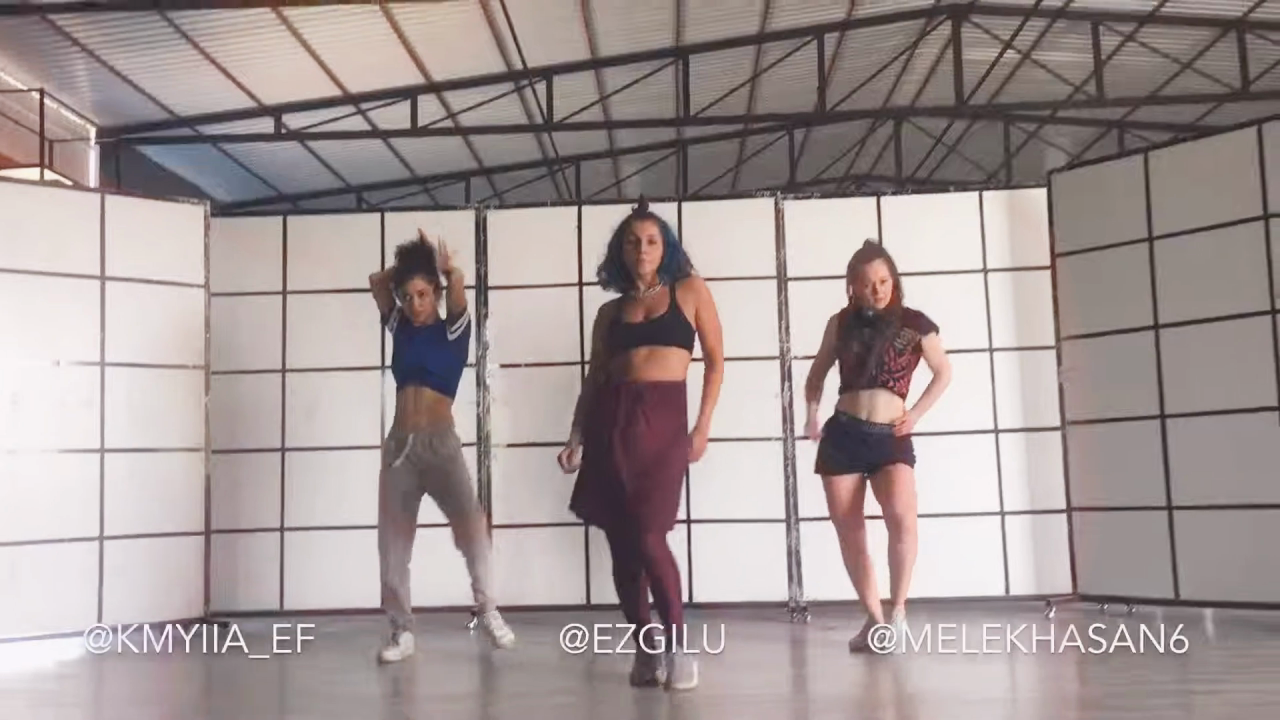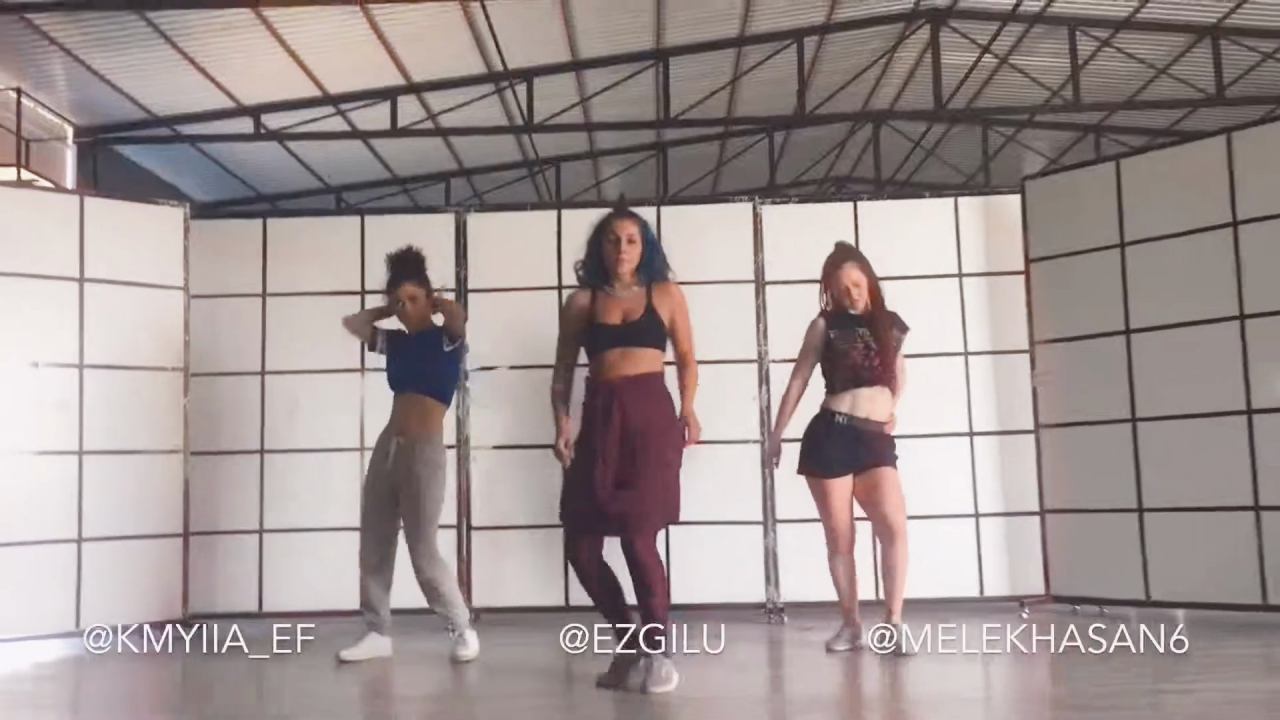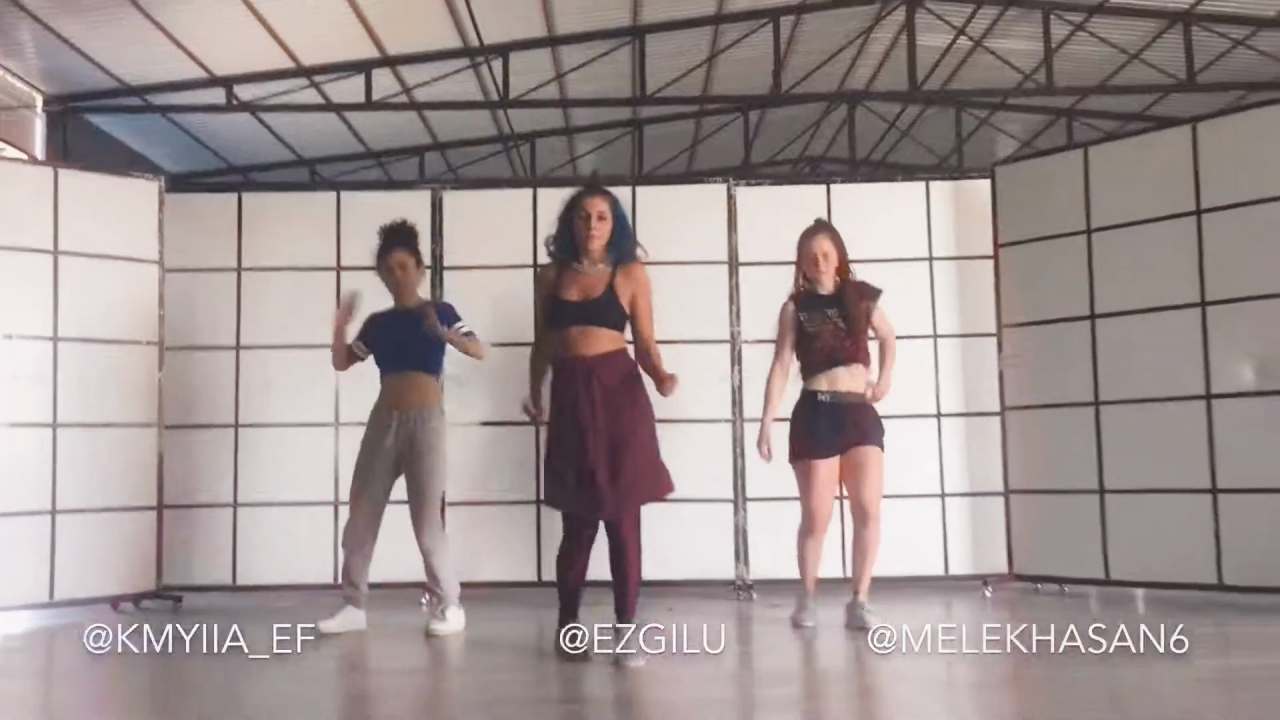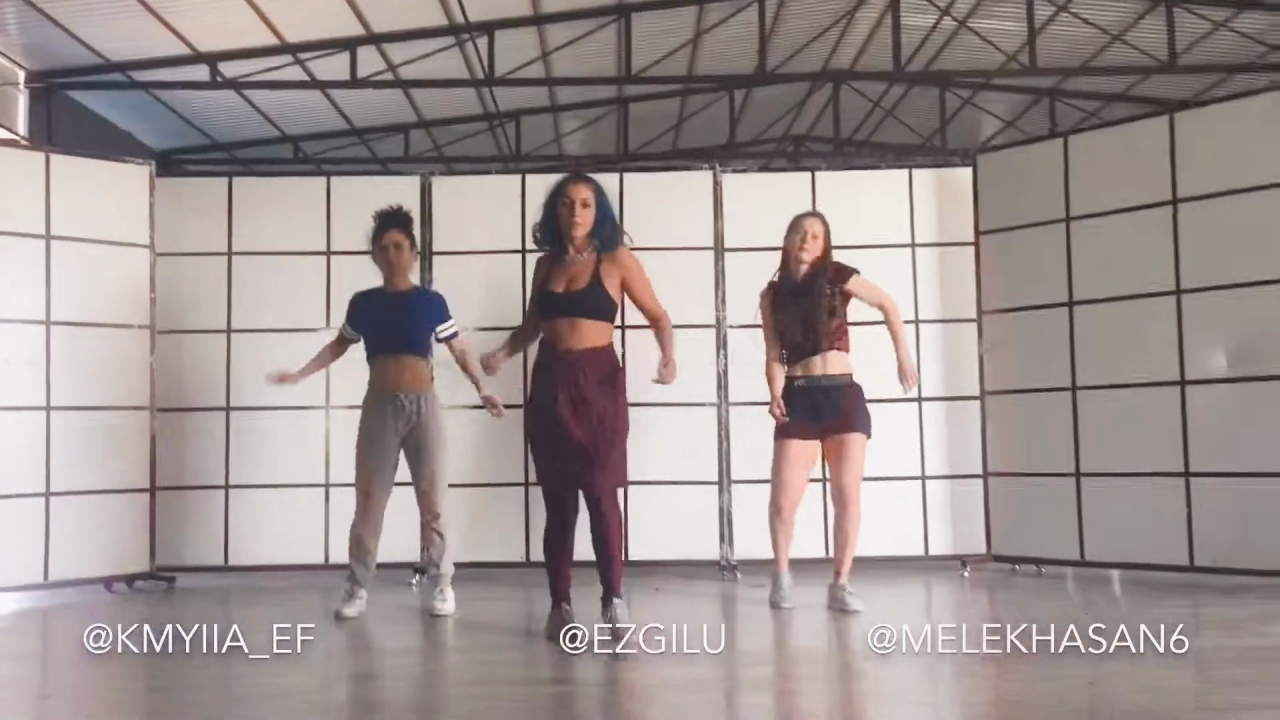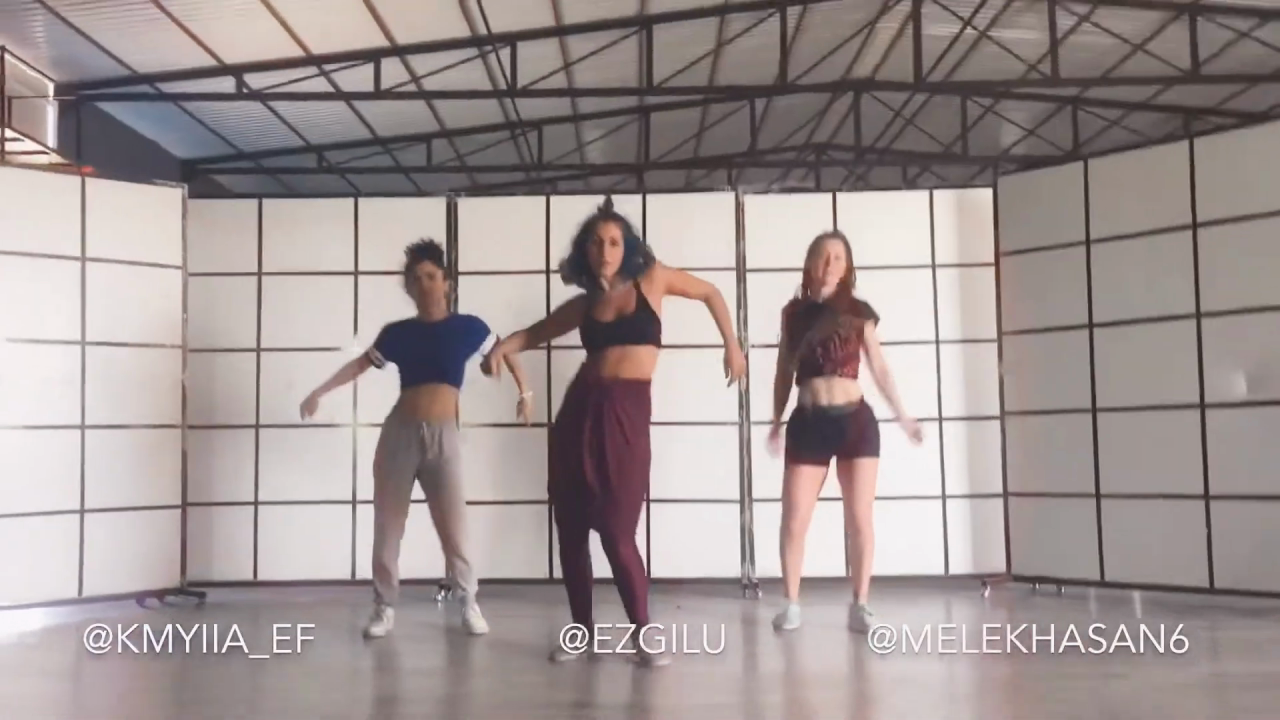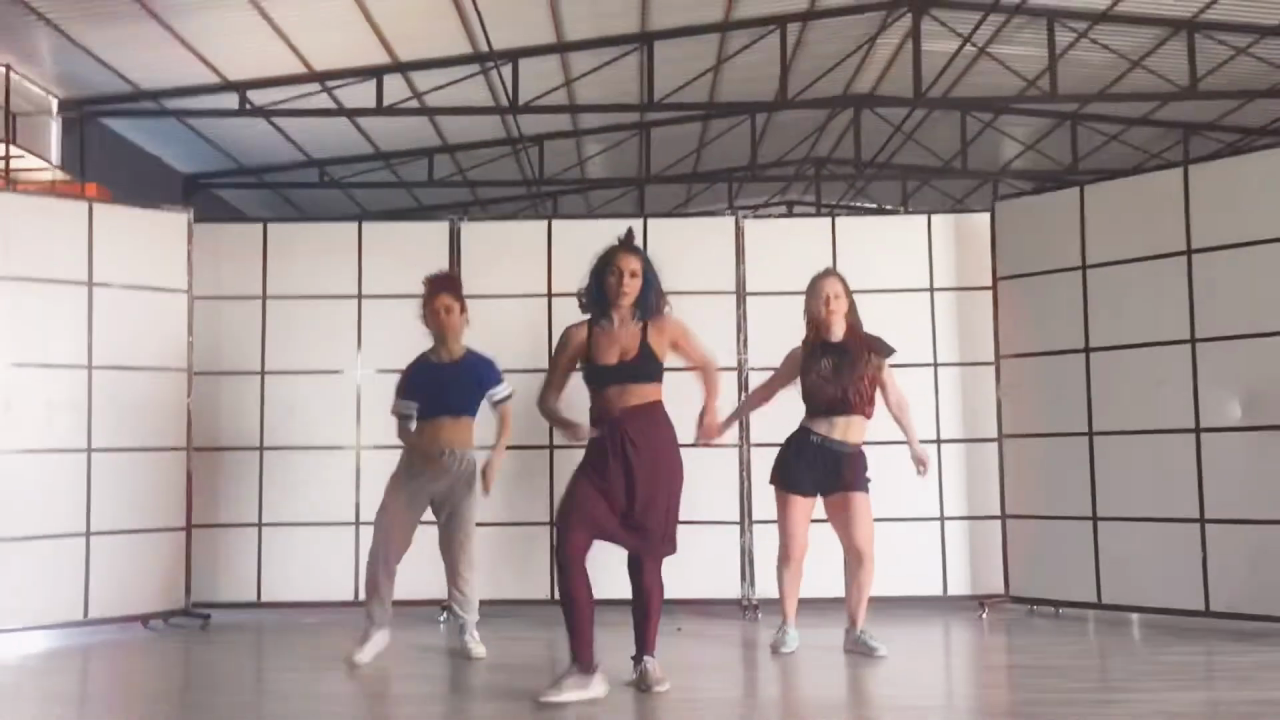
dt=0.2s
person 1, frame 1
left shoulder: (690, 290)
right shoulder: (610, 311)
left elbow: (715, 360)
right elbow: (593, 379)
left wrist: (703, 424)
right wrist: (575, 439)
left hip: (665, 418)
right hip: (610, 421)
left knee: (648, 536)
right knee: (621, 544)
left ankle: (675, 646)
right ankle: (645, 648)
person 1, frame 2
left shoulder: (665, 294)
right shoulder: (581, 302)
left elbow: (687, 358)
right elbow: (563, 372)
left wrist: (687, 410)
right wrist: (562, 428)
left hip: (651, 414)
right hip: (598, 419)
left knee: (639, 539)
right knee: (580, 547)
left ankle: (657, 653)
right ankle: (628, 644)
person 1, frame 3
left shoulder: (630, 274)
right shoulder: (551, 275)
left elbow: (645, 341)
left wrist: (660, 374)
right wrist: (534, 393)
left hip: (620, 393)
right hip: (569, 396)
left knee: (623, 514)
right knee: (579, 520)
left ankle: (628, 627)
right ankle: (569, 622)
person 1, frame 4
left shoulder: (617, 260)
right shoulder: (546, 264)
left elbow: (657, 315)
left wrist: (668, 355)
right wrist: (503, 352)
left hip: (599, 382)
right hip: (549, 384)
left knee: (601, 491)
right knee: (559, 502)
left ankle: (613, 603)
right ankle: (561, 606)
person 1, frame 5
left shoulder: (653, 278)
right shoulder: (581, 305)
left elbow: (711, 293)
right elbow: (534, 334)
left wrist: (732, 345)
right wrist: (504, 344)
left hip: (628, 415)
right hip: (579, 413)
left knee: (617, 533)
right knee: (570, 530)
left ankle: (643, 632)
right ankle: (583, 628)
person 1, frame 6
left shoulder: (661, 326)
right shoulder: (580, 334)
left elbow: (706, 367)
right elbow: (548, 397)
left wrist: (711, 406)
right wrist: (566, 424)
left hip: (654, 445)
right hip: (604, 450)
left knee: (646, 558)
right knee: (569, 548)
left ankle: (645, 660)
right ankle: (585, 668)
person 2, frame 1
left shoulder: (454, 330)
right shoulder: (400, 327)
left elbow: (456, 281)
right elbow: (377, 281)
left wrist: (439, 262)
right wrist: (411, 259)
left hip: (440, 443)
right hip: (398, 445)
left knee: (471, 525)
right knee: (393, 543)
left ankle: (487, 610)
right ankle: (402, 632)
person 2, frame 2
left shoulder: (448, 340)
right shoulder: (397, 342)
left elbow: (457, 313)
right elbow: (353, 323)
left wrist: (432, 304)
right wrist: (394, 308)
left hip: (425, 451)
right hip: (387, 447)
left knee: (422, 547)
right knee: (374, 546)
left ankle: (464, 629)
right ankle: (377, 633)
person 2, frame 3
left shoulder: (441, 314)
right shoulder: (379, 324)
left elbow: (480, 350)
right elbow: (341, 362)
left wrist: (442, 333)
right wrist: (341, 323)
left hip: (425, 421)
right hip: (383, 421)
left knee: (427, 520)
right knee: (361, 517)
left ankle: (450, 605)
right ankle: (354, 605)
person 2, frame 4
left shoulder: (431, 302)
right shoulder: (364, 303)
left elbow: (458, 350)
right elbow: (340, 344)
left wrist: (483, 390)
right wrist: (299, 374)
left hip: (422, 405)
right hip: (379, 406)
left knee: (433, 499)
right knee: (370, 501)
left ankle: (442, 585)
right ankle: (359, 588)
person 2, frame 5
left shoulder: (467, 327)
right shoulder: (397, 333)
right elbow: (362, 363)
left wrist: (524, 389)
right wrist: (319, 392)
left hip: (442, 436)
right hip: (400, 433)
left knee: (453, 527)
right knee: (387, 526)
left ankle: (469, 604)
right ankle: (385, 607)
person 2, frame 6
left shoulder: (482, 368)
right shoulder: (416, 372)
left elbow: (506, 417)
right elbow: (404, 427)
left wrist: (495, 457)
right wrist: (421, 453)
left hip: (461, 468)
right hip: (417, 466)
left knee: (458, 558)
right knee: (384, 551)
left ankle: (468, 630)
right ankle: (377, 628)
person 3, frame 1
left shoulder: (915, 323)
right shoulder: (841, 323)
left elbow: (943, 372)
right elbow: (816, 375)
left wrist: (916, 413)
right wrist: (812, 414)
left hip: (890, 440)
right hip: (842, 436)
left knee: (903, 520)
right knee: (850, 535)
left ankle: (897, 614)
right ankle: (876, 620)
person 3, frame 2
left shoulder: (890, 323)
right shoulder: (824, 325)
right elbow: (798, 381)
left wrist: (892, 410)
right wrist: (776, 435)
left hip: (875, 440)
right hip: (831, 435)
left knee: (894, 528)
right knee: (840, 538)
left ankle: (893, 624)
right ankle: (852, 623)
person 3, frame 3
left shoulder: (862, 295)
right shoulder: (795, 307)
left elbow: (887, 336)
right elbow: (781, 366)
left wrist: (884, 379)
right wrist: (766, 423)
left hip: (861, 413)
right hip: (816, 413)
left knee: (868, 510)
right knee: (816, 516)
left ankle: (859, 602)
right ankle: (807, 597)
person 3, frame 4
left shoulder: (837, 277)
right shoulder: (772, 295)
left elbow: (889, 307)
right elbow: (773, 355)
left wrist: (904, 358)
right wrist: (775, 395)
left hip: (844, 396)
right hip: (799, 399)
left knee: (847, 496)
right knee: (784, 498)
left ankle: (841, 584)
right ankle: (781, 575)
person 3, frame 5
left shoulder: (856, 312)
right shoulder: (793, 311)
left elbow: (879, 368)
left wrist: (903, 416)
right wrist: (776, 421)
left hip: (854, 420)
right hip: (807, 423)
left knee: (859, 519)
right knee: (794, 521)
left ankle: (860, 606)
right ankle: (790, 603)
person 3, frame 6
left shoulder: (872, 348)
right shoulder: (804, 355)
left elbow: (894, 398)
right elbow: (766, 391)
left wrist: (915, 445)
right wrist: (726, 423)
left hip: (848, 460)
right hip: (804, 453)
left knee: (861, 550)
right knee: (792, 550)
left ankle: (856, 630)
right ankle: (788, 626)
